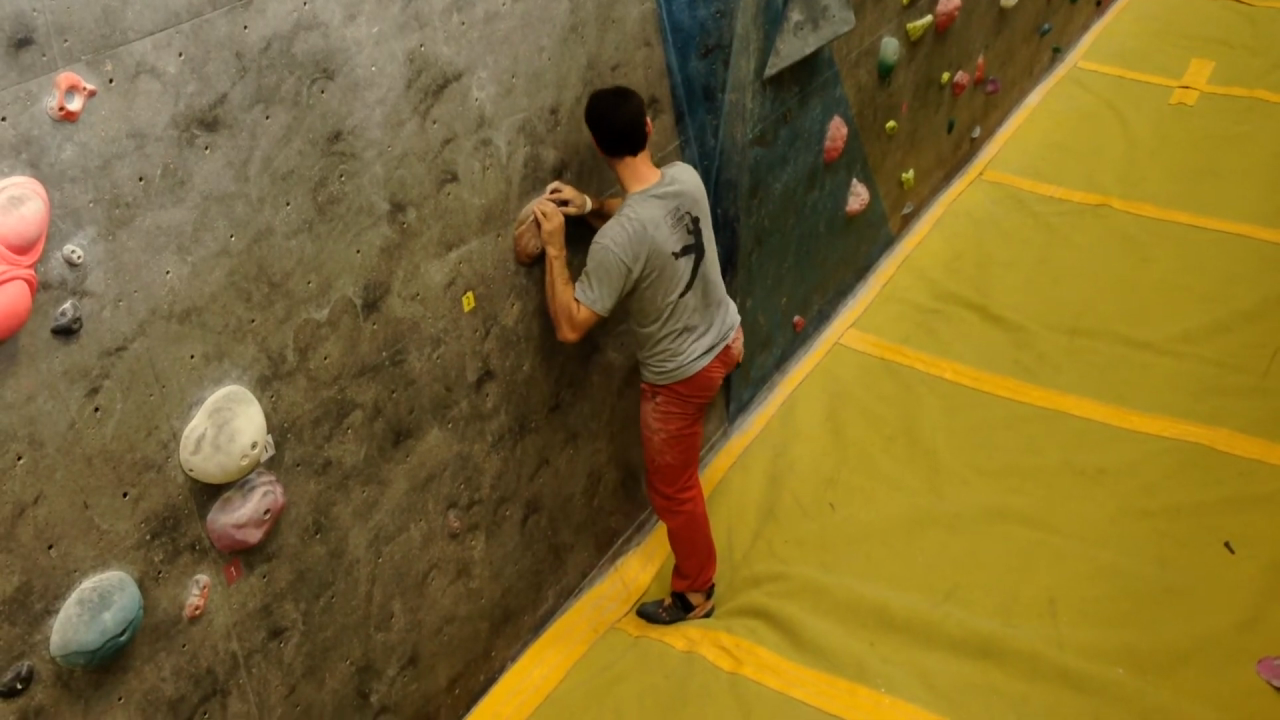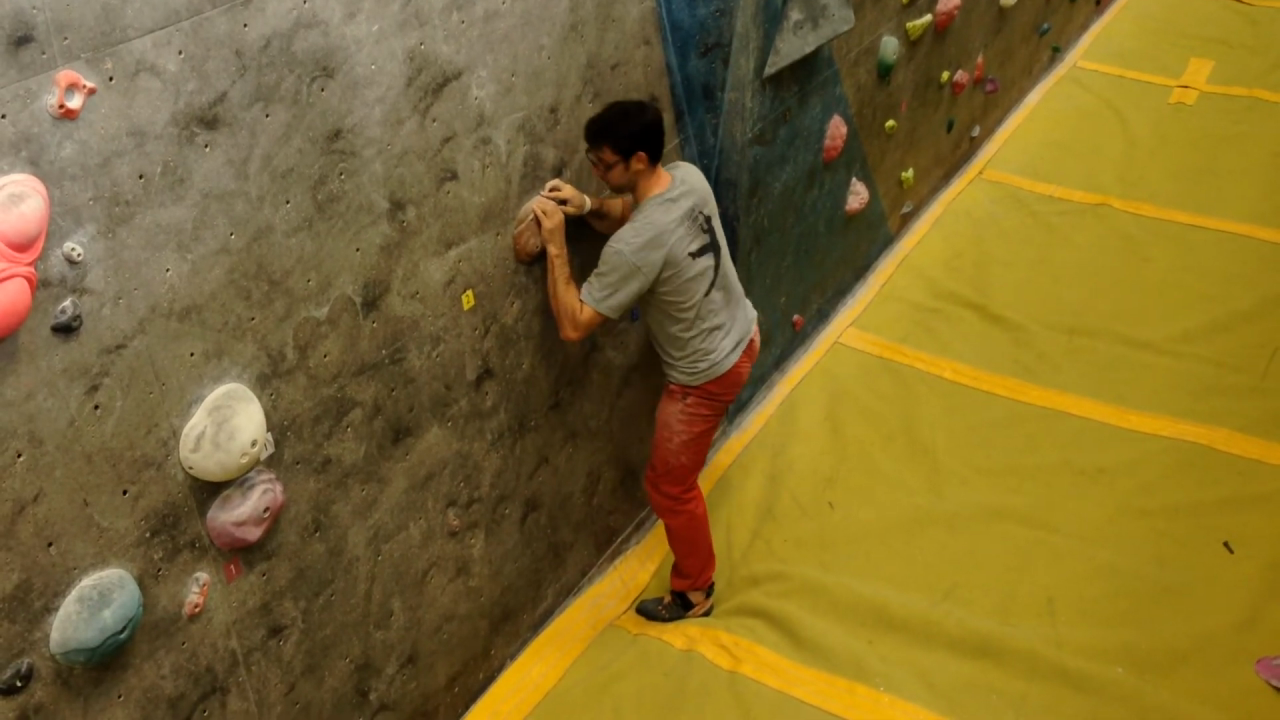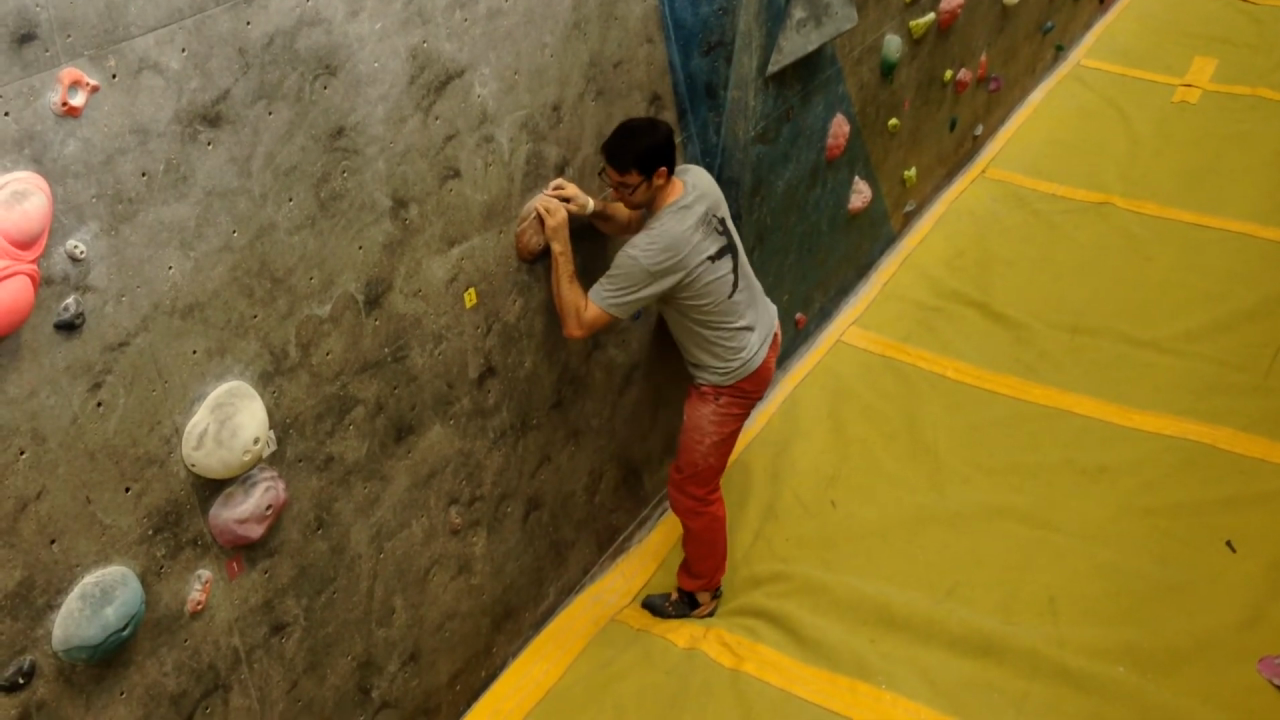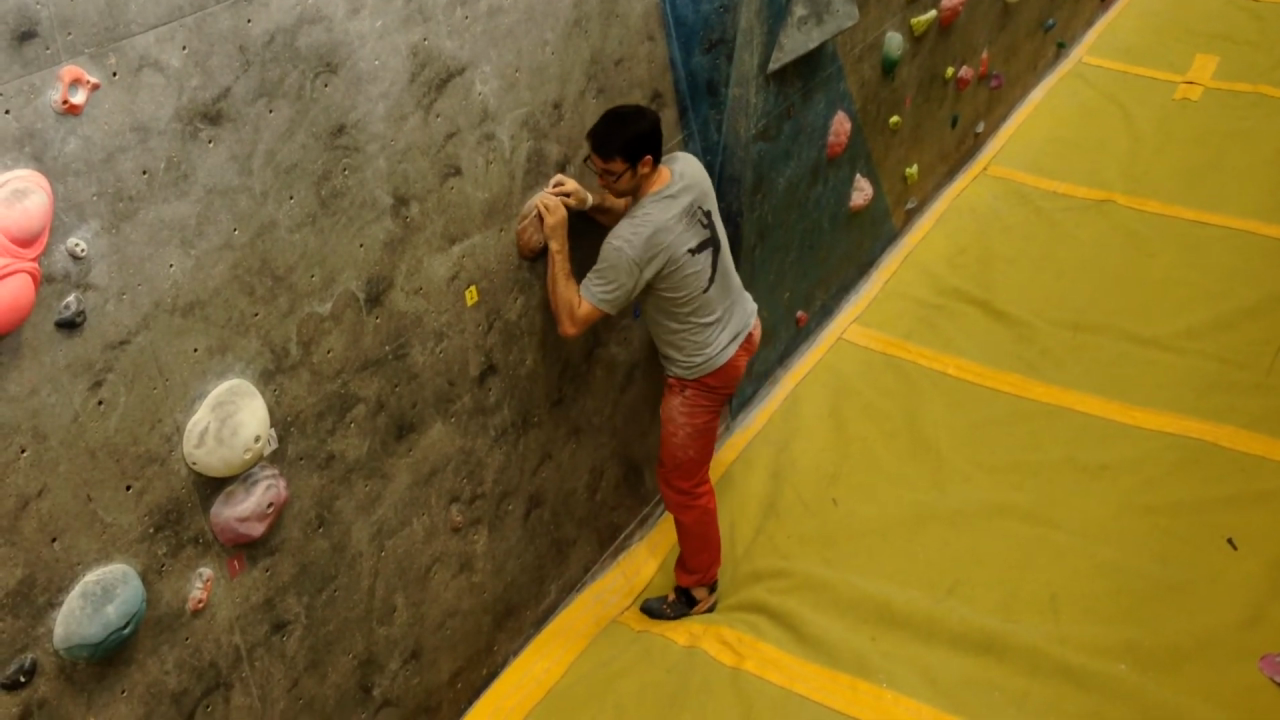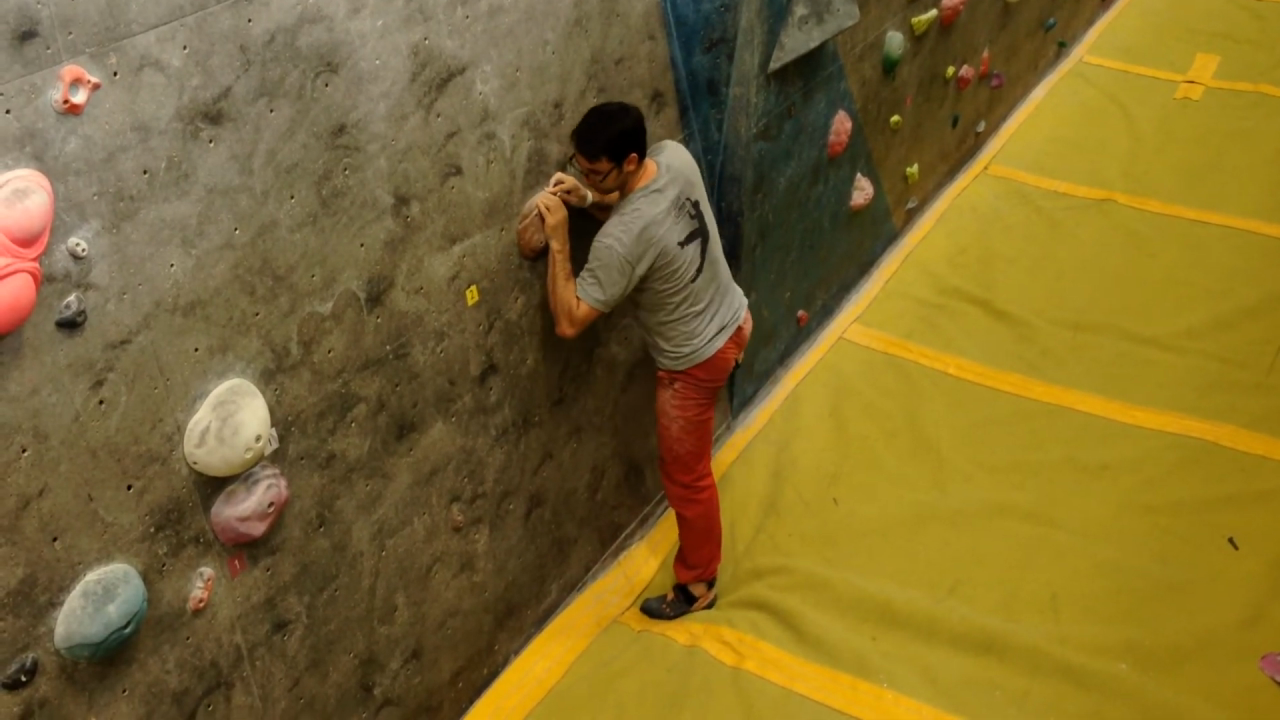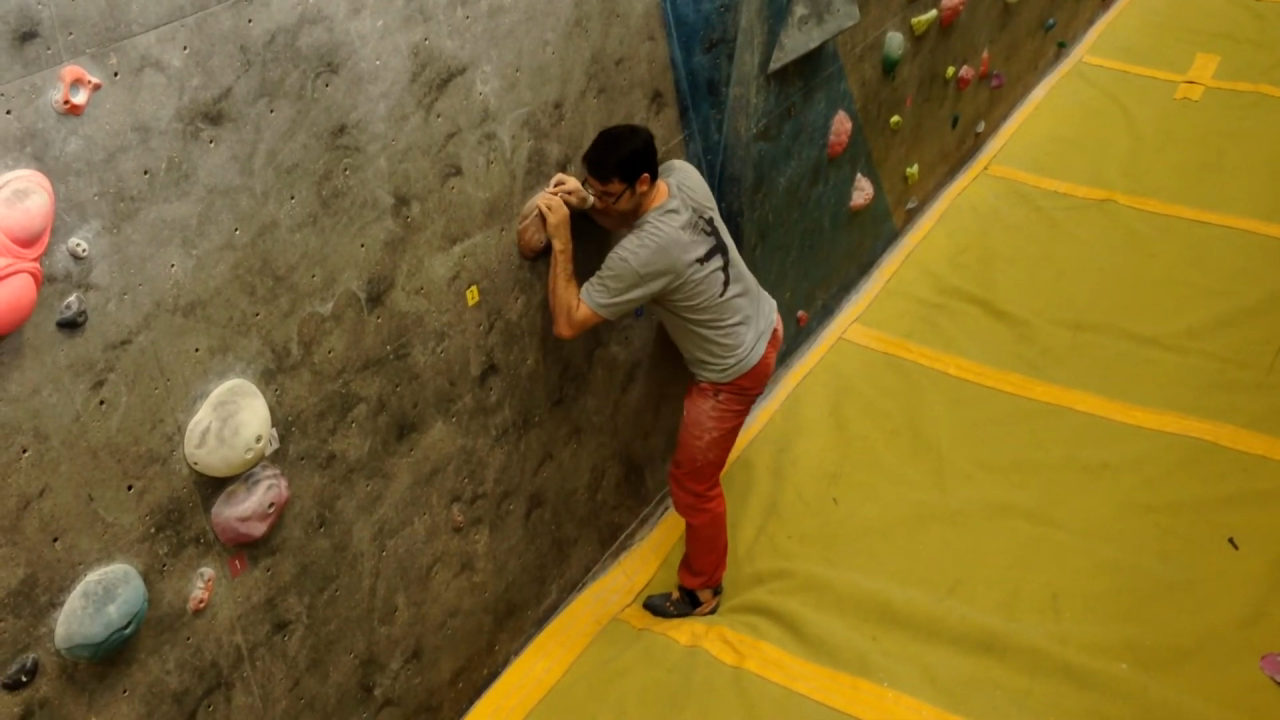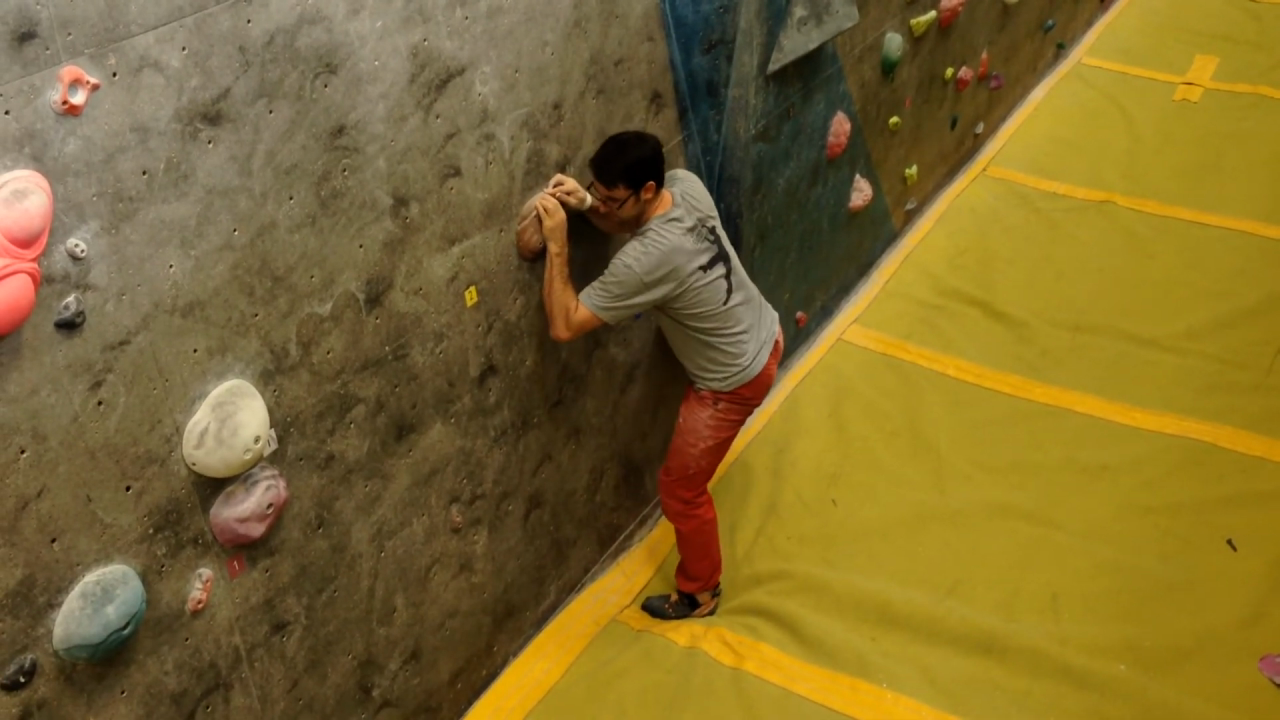
dt=0.4s
person 1, frame 1
left shoulder: (617, 242)
right shoulder: (685, 177)
left elbow: (570, 327)
left wrist: (554, 246)
right wrist: (591, 206)
left hip: (679, 377)
right hip: (725, 336)
left knee: (673, 490)
left ankle: (695, 593)
right ankle: (728, 368)
person 1, frame 2
left shoulder: (634, 247)
right shoulder: (689, 176)
left elbow: (573, 325)
left wrist: (555, 245)
right wrist: (589, 206)
left hip: (706, 376)
right hip: (743, 335)
left knee: (670, 487)
left ankle: (694, 593)
person 1, frame 3
left shoulder: (651, 253)
right shoulder: (697, 178)
left elbow: (577, 323)
right elbow: (636, 221)
left wrist: (559, 242)
right wrist: (589, 207)
left hip: (733, 375)
right hip: (764, 331)
left knee: (691, 489)
left ankle: (699, 592)
person 1, frame 4
left shoulder: (631, 244)
right shoulder: (688, 167)
left elbow: (571, 321)
left wrist: (557, 241)
right wrist: (591, 202)
left hip: (705, 370)
right hip: (744, 327)
left knee: (682, 483)
left ankle: (698, 589)
person 1, frame 5
left shoulder: (621, 240)
right shoulder: (675, 156)
left elbow: (569, 322)
left wrist: (558, 239)
right wrist: (590, 199)
left hip: (695, 361)
right hip: (732, 319)
left knee: (685, 477)
left ankle: (697, 585)
person 1, frame 6
left shoulder: (641, 255)
right shoulder: (682, 175)
left elbow: (567, 323)
left wrist: (561, 240)
right wrist: (588, 204)
left hip: (735, 370)
right hip: (764, 324)
left knee: (692, 484)
left ankle: (701, 590)
person 1, frame 7
left shoulder: (644, 262)
right shoulder: (686, 184)
left elbow: (564, 325)
right elbow: (633, 224)
left wrist: (556, 244)
right wrist: (586, 204)
left hip: (736, 380)
right hip: (765, 334)
left knee: (680, 489)
left ankle: (699, 592)
